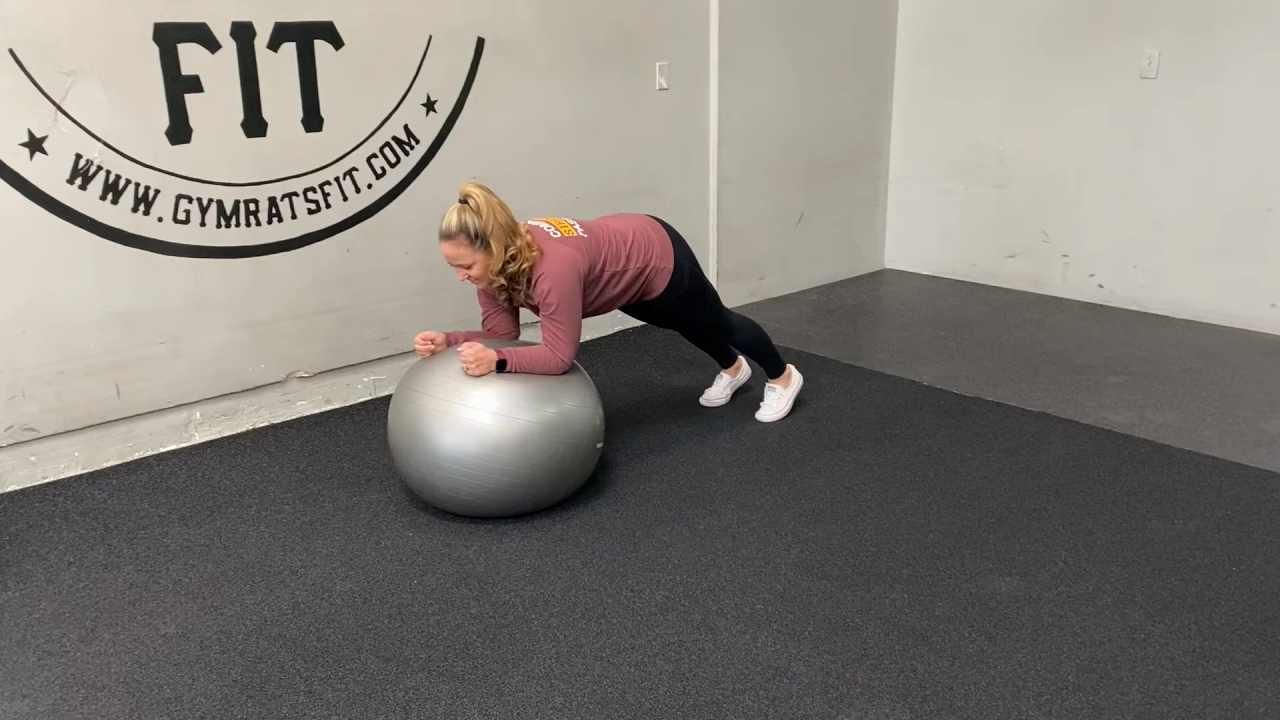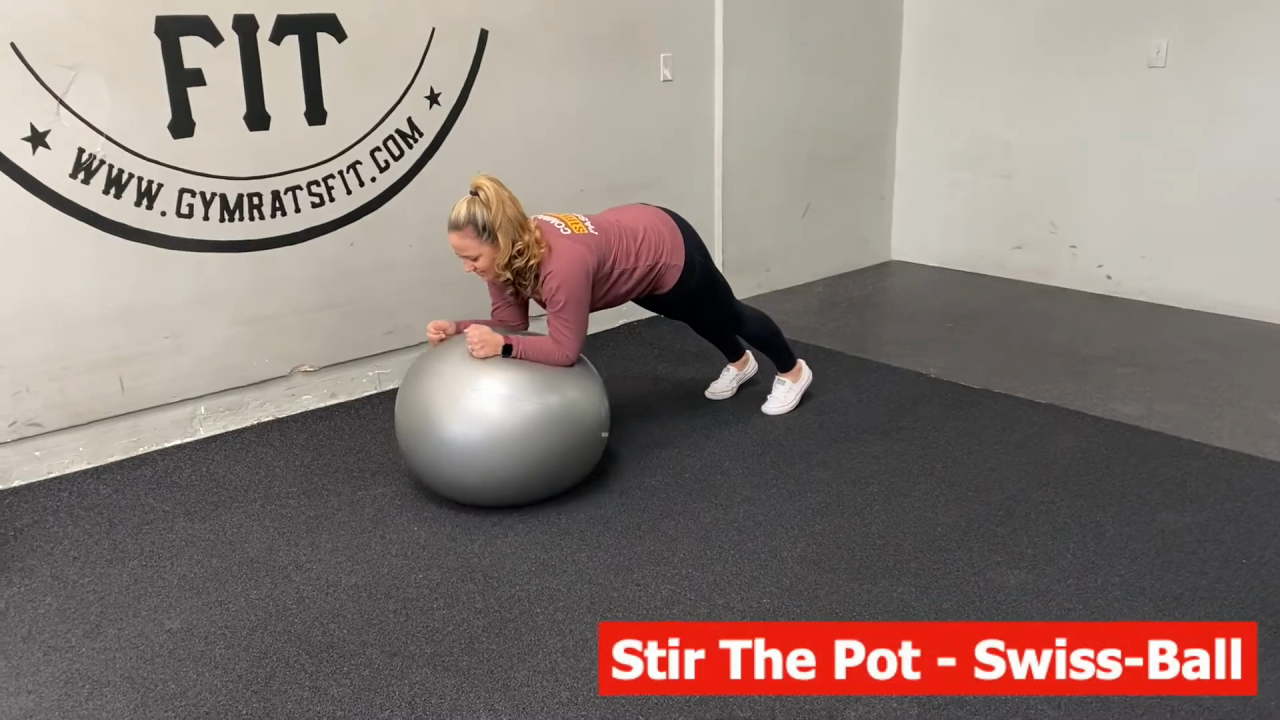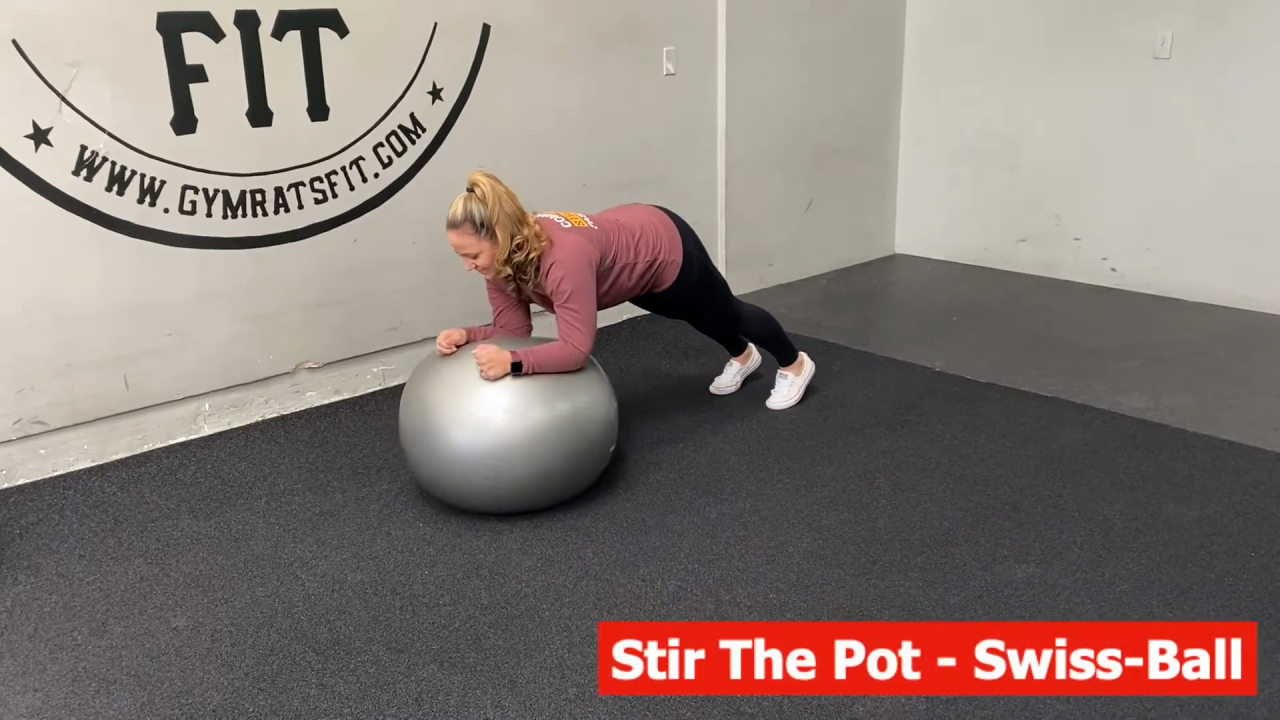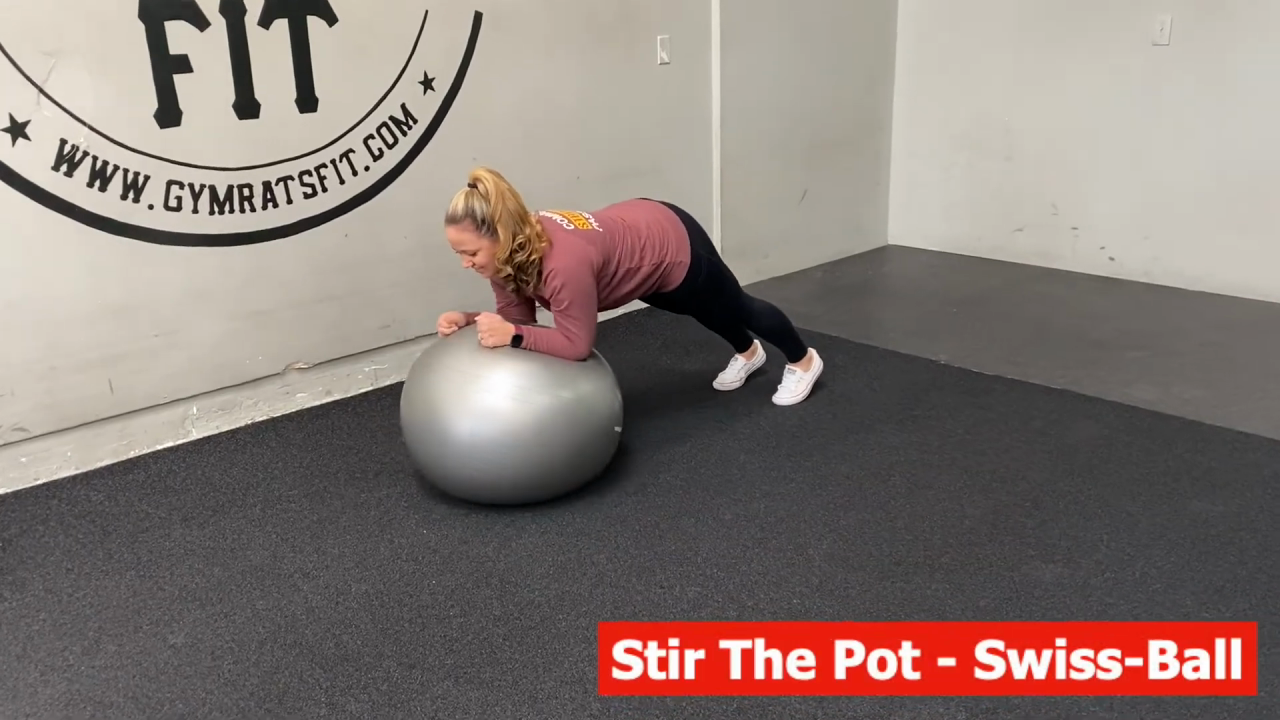
dt=1s
person 1, frame 1
left shoulder: (554, 267)
right shoulder: (496, 261)
left elbow: (560, 355)
right elbow: (501, 334)
left wrist: (495, 360)
right wrist: (448, 341)
left hip: (658, 261)
right hip: (621, 246)
left knee: (712, 321)
right knee: (687, 325)
left ankle: (782, 377)
right ankle: (732, 369)
person 1, frame 2
left shoulder: (563, 264)
right shoulder: (505, 254)
left elbow: (565, 350)
right elbow: (510, 323)
left wrist: (501, 346)
right wrist: (458, 327)
left hip: (669, 253)
right hip: (631, 229)
left knee: (725, 313)
right knee: (696, 316)
left ankle: (792, 371)
right ankle: (739, 363)
person 1, frame 3
left shoulder: (564, 258)
right shoulder: (501, 257)
left elbow: (576, 348)
right elbow: (512, 329)
left wrist: (511, 362)
right wrist: (467, 335)
left hip: (666, 252)
right hip: (629, 233)
left knee: (724, 313)
right knee: (698, 314)
left ankle: (794, 364)
right ankle: (743, 356)
person 1, frame 4
left shoulder: (564, 261)
right shoulder: (506, 250)
left elbow: (576, 345)
right elbow: (518, 318)
left wrist: (511, 335)
right wrist: (469, 320)
left hip: (673, 248)
right hip: (636, 226)
left knee: (734, 306)
right knee: (705, 309)
left ankle: (803, 360)
right ankle: (747, 352)
